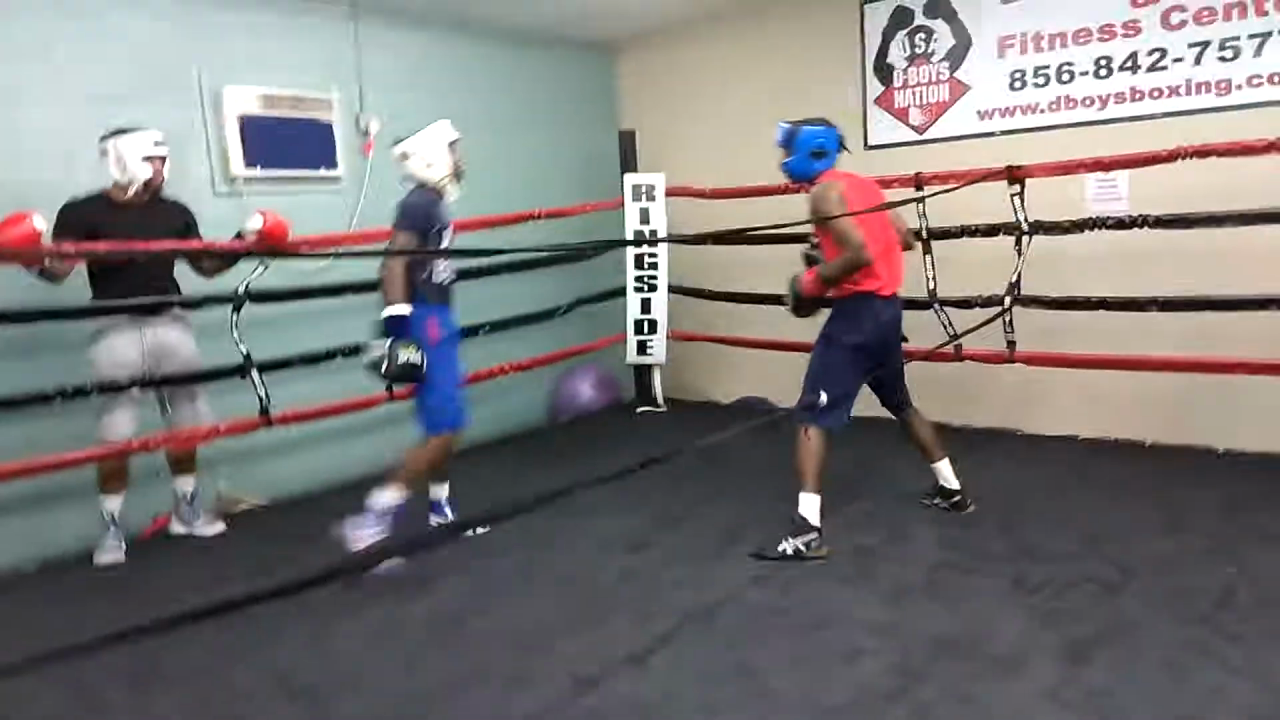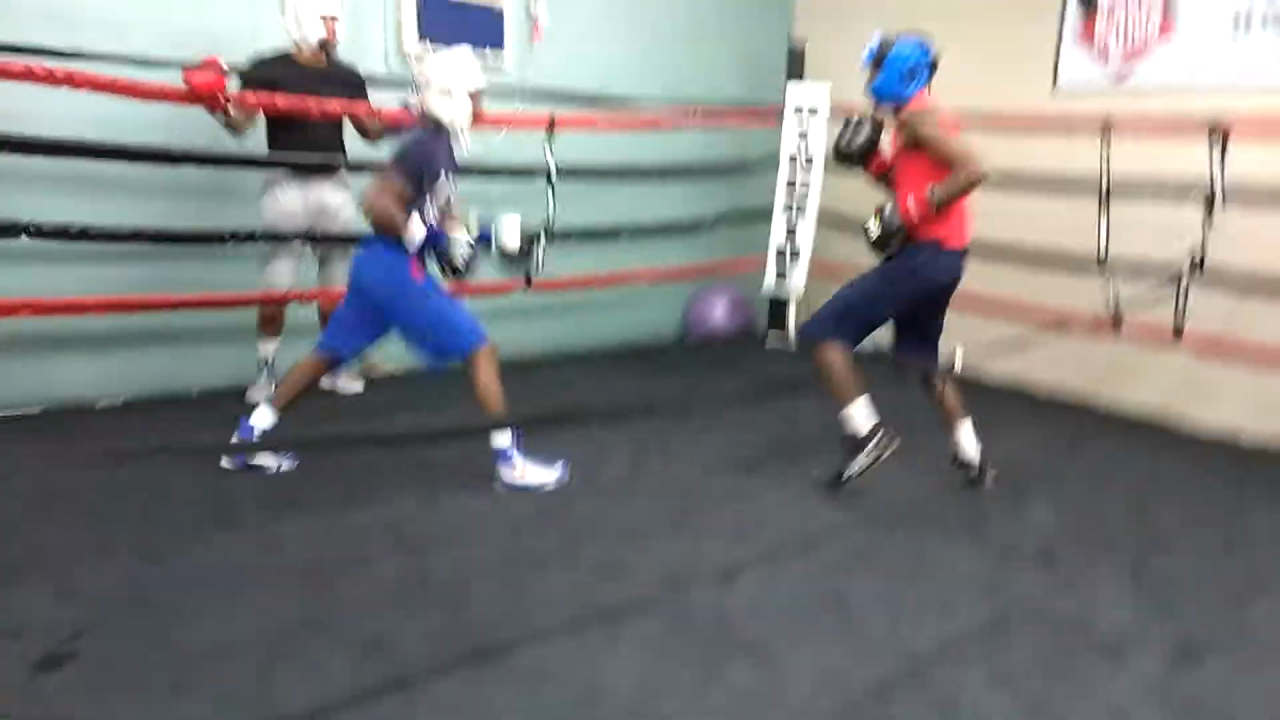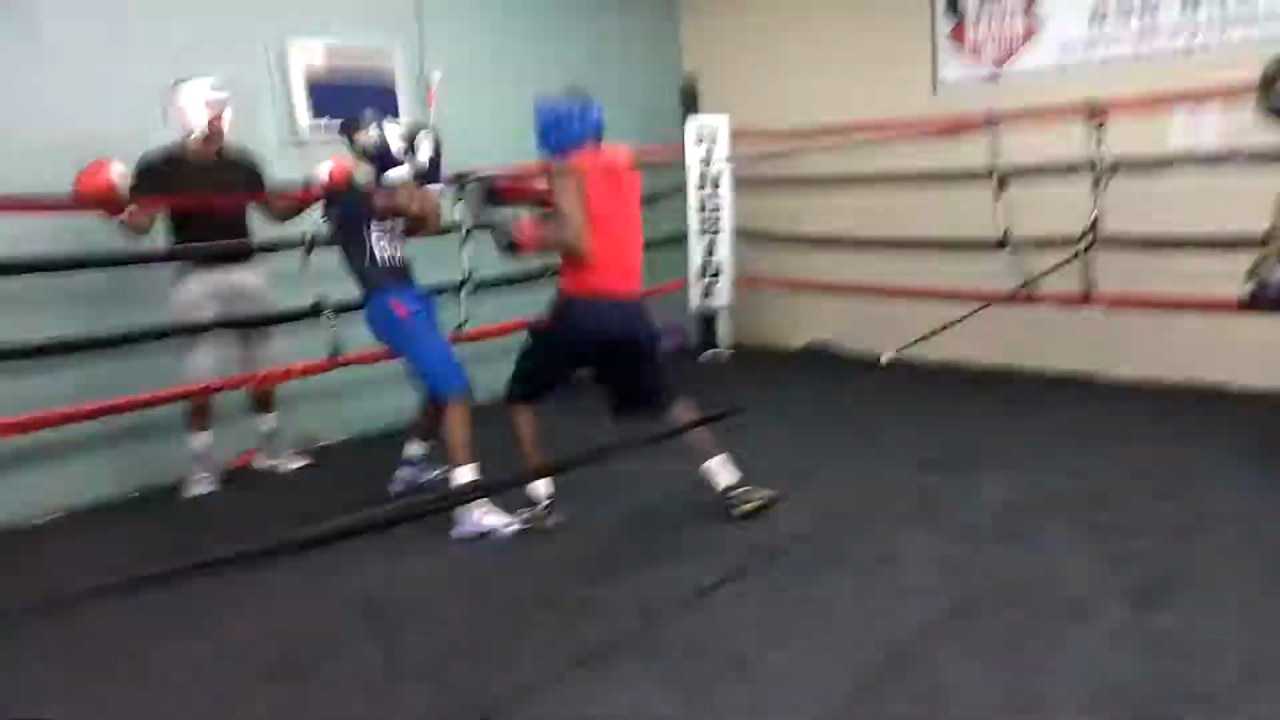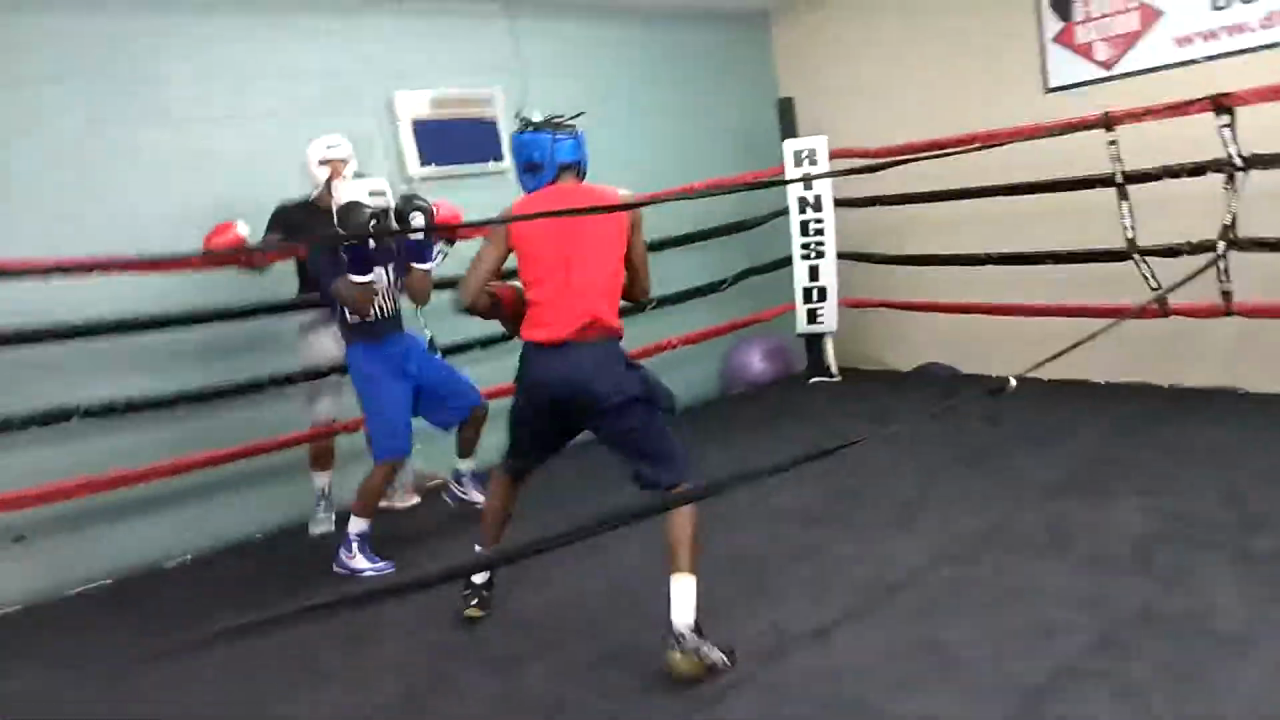
dt=0.7s
person 1, frame 1
left shoulder: (826, 192)
right shoulder: (861, 186)
left elbow: (859, 254)
right elbow: (904, 237)
left wrist: (813, 281)
left hip: (857, 308)
right hip: (885, 305)
left knee: (812, 413)
right knee: (899, 403)
left ankle: (807, 528)
right ankle: (951, 489)
person 1, frame 2
left shoulder: (918, 117)
right shoulder: (920, 116)
left elbow: (972, 170)
left wrist: (914, 208)
right wrist: (873, 160)
left hip: (924, 254)
right hip: (942, 256)
left knee: (822, 332)
right knee: (921, 358)
left ankle: (866, 432)
right ankle: (972, 459)
person 1, frame 3
left shoulder: (567, 172)
right shoulder: (624, 163)
left elbow: (579, 247)
left wrist: (532, 235)
left hip: (582, 311)
right hip: (628, 312)
left knee: (522, 397)
right knee: (666, 403)
left ankle: (540, 501)
right ankle: (732, 485)
person 1, frame 4
left shoulder: (512, 217)
right shoulder: (622, 206)
left elbow: (470, 296)
right elbow: (638, 292)
left hip: (539, 366)
right hip: (599, 363)
left knee: (512, 470)
right knee: (675, 488)
left ankle: (476, 586)
right ankle: (684, 631)
person 2, frame 1
left shoulder: (431, 203)
right shoulder: (420, 204)
left elbow: (402, 266)
right elbow: (394, 266)
left wrist: (390, 331)
right wrist: (398, 330)
left hip: (437, 324)
right hip: (427, 328)
left knee: (449, 422)
right knee: (443, 435)
left ankle: (440, 511)
right ankle: (376, 518)
person 2, frame 2
left shoulder: (438, 146)
right shoulder: (426, 146)
left elbow: (438, 212)
right elbow: (376, 204)
left wrist: (481, 237)
right wrist: (428, 239)
left hip: (378, 266)
right hip: (396, 268)
left knee: (330, 353)
right knee: (480, 351)
left ankle: (249, 437)
right ankle: (508, 457)
person 2, frame 3
left shoulder: (380, 188)
right shoulder: (341, 193)
left elbow: (428, 220)
right elbow: (405, 208)
left wrist: (426, 172)
right wrist: (395, 168)
left hip: (408, 298)
right hip: (393, 306)
left knee: (439, 392)
right knee: (455, 393)
right ankle: (471, 508)
person 2, frame 4
left shoulder: (390, 243)
right shoulder: (325, 252)
left elbow: (420, 295)
right elbow: (360, 305)
left wrist: (419, 242)
right wrist: (358, 250)
left hip: (407, 344)
right hip: (369, 354)
left knee: (473, 407)
right knee: (392, 456)
left ankle: (464, 478)
right ankle: (352, 545)
person 3, frame 1
left shoulder: (176, 212)
right shoulder: (84, 212)
left elbow: (208, 266)
right elbow: (59, 271)
left wrist: (245, 243)
right wrist: (37, 260)
left hip: (171, 325)
right hip: (120, 331)
left knee: (186, 427)
right knee: (118, 436)
left ankle: (187, 512)
right ankle: (113, 529)
person 3, frame 2
left shoulder: (347, 77)
right shoulder: (267, 71)
left elbow: (370, 130)
right elbow: (242, 122)
right wrist: (219, 106)
left hip: (334, 188)
right hip: (289, 186)
left knee: (337, 284)
right knee: (277, 285)
left ankle: (335, 367)
right ankle: (266, 371)
person 3, frame 3
left shoulder: (241, 163)
right shoulder: (158, 167)
left elbow: (278, 211)
right elbow: (142, 223)
right wrist: (117, 210)
left hip: (247, 272)
right hip: (199, 279)
left knee: (264, 367)
right knee: (203, 376)
left ankle: (271, 446)
right ankle: (202, 464)
person 3, frame 4
right shoulder: (292, 214)
right elbow: (266, 254)
right hip: (323, 321)
right knee: (323, 418)
left ankle: (386, 485)
right ankle: (323, 502)
